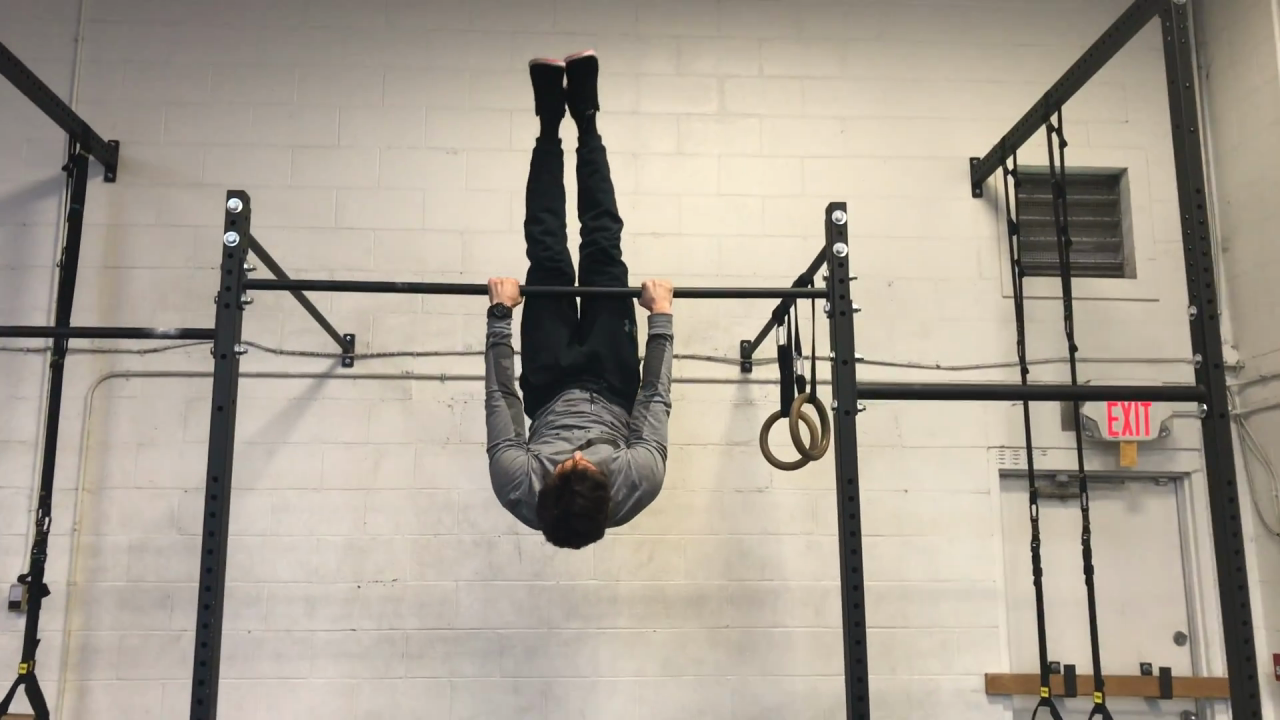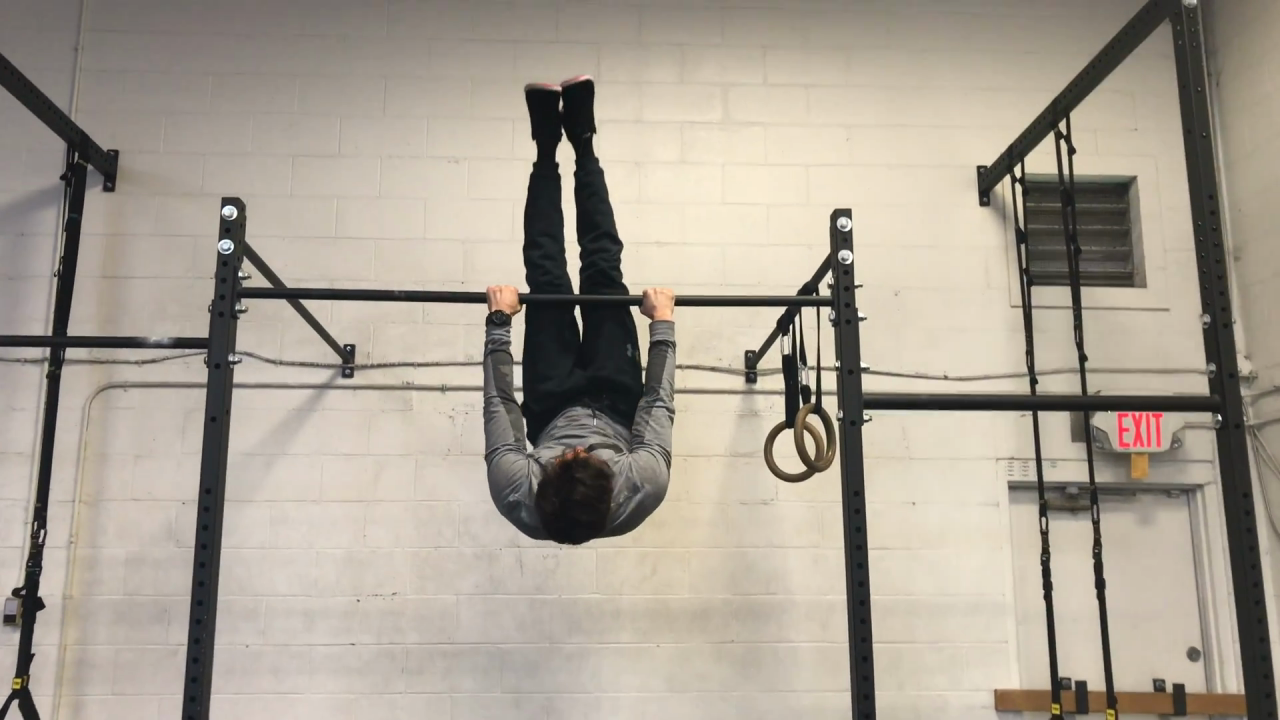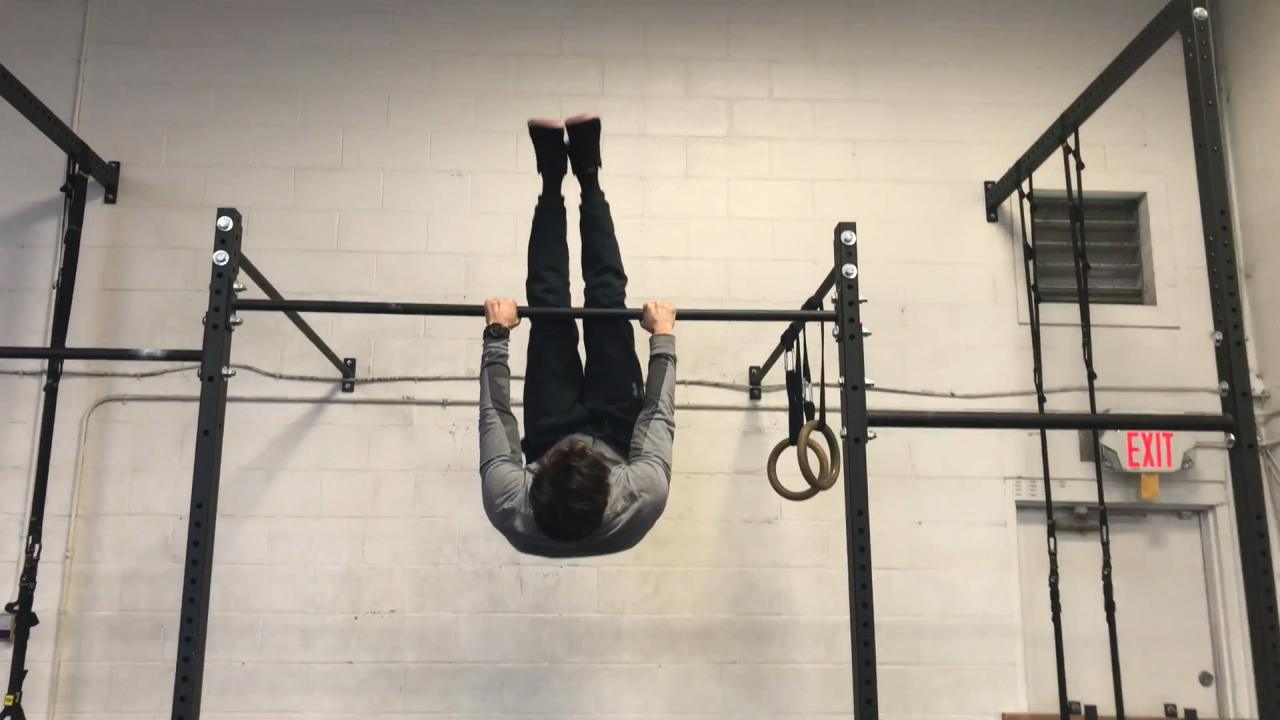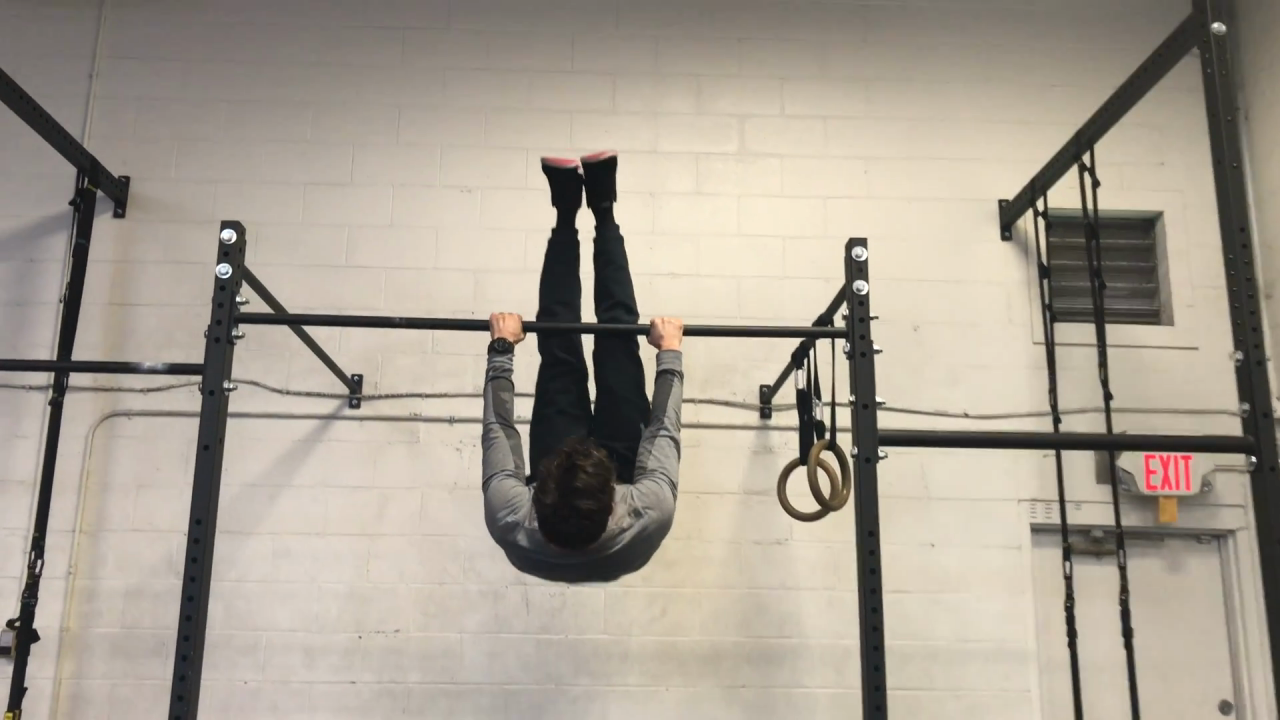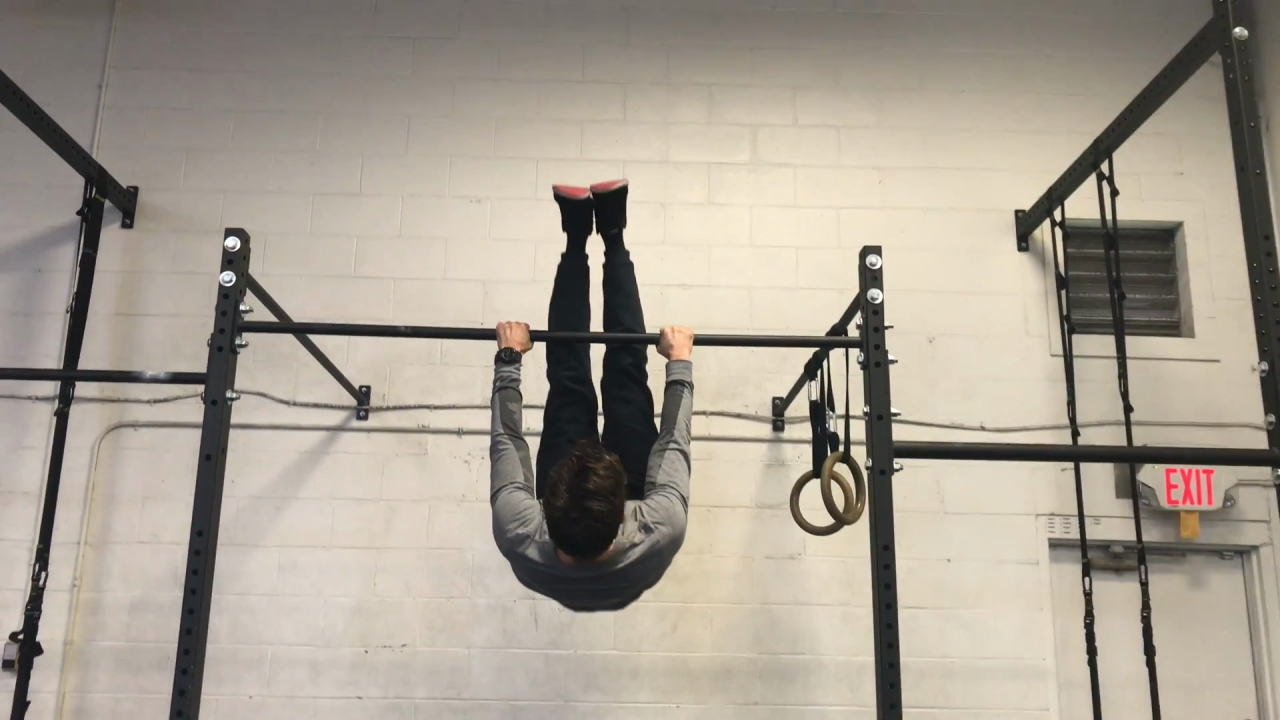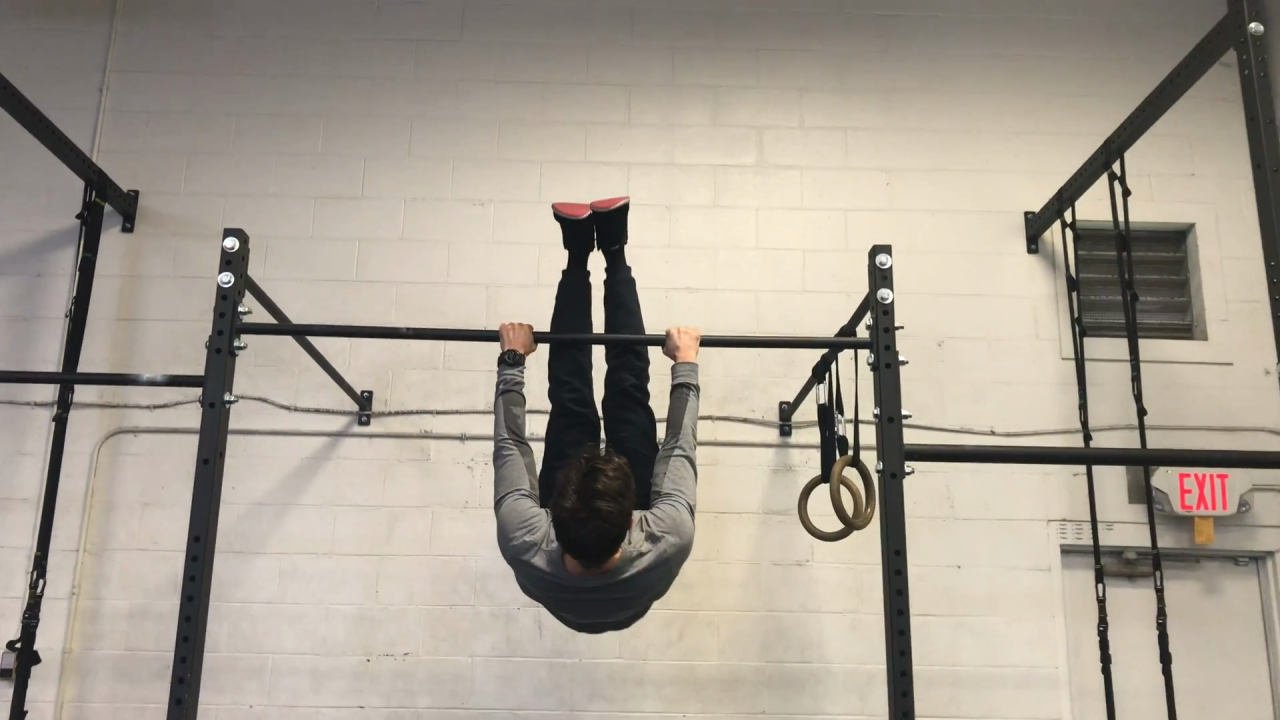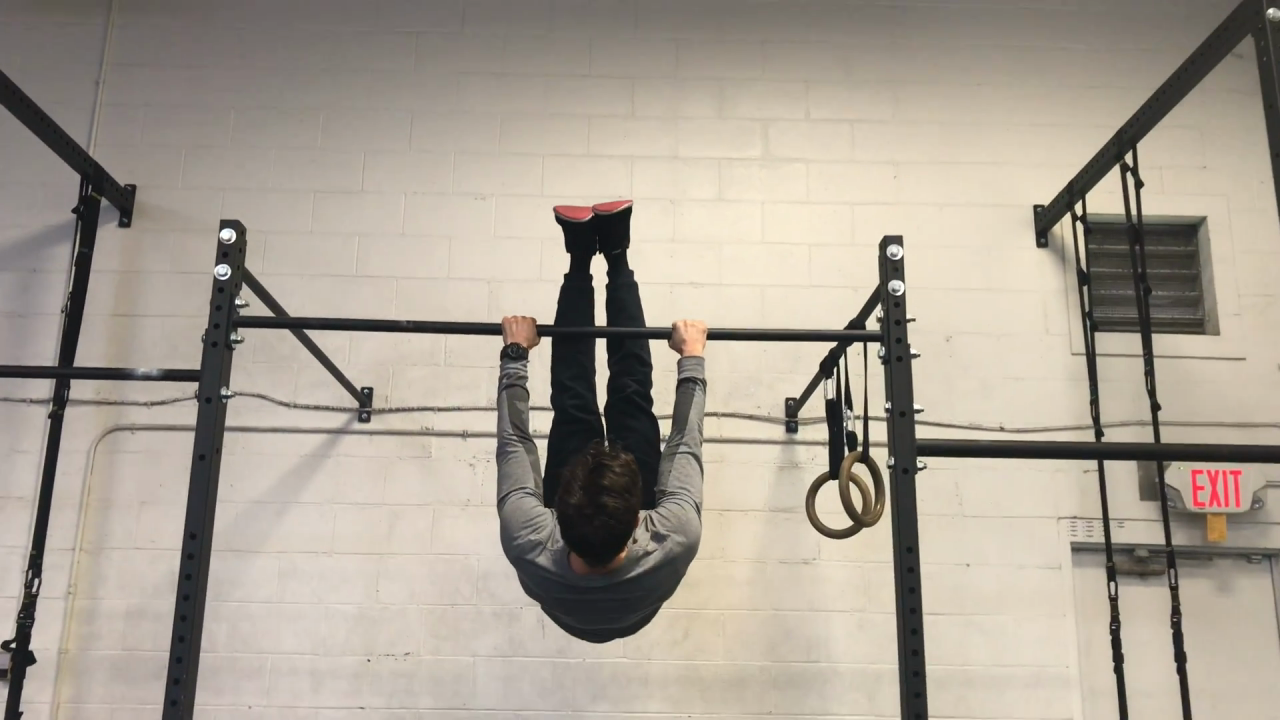
dt=0.2s
person 1, frame 1
left shoulder: (519, 493)
right shoulder: (638, 488)
left elbow: (500, 396)
right elbow: (656, 397)
left wrist: (500, 314)
right wrist: (661, 318)
left hip: (551, 393)
right hip: (610, 393)
left knee: (548, 265)
right knee: (603, 261)
left ankle: (552, 124)
right ankle: (585, 121)
person 1, frame 2
left shoulder: (516, 500)
right shoulder: (640, 495)
left elbow: (498, 402)
right elbow: (658, 402)
left wrist: (498, 322)
right wrist: (663, 325)
left hip: (551, 414)
right hip: (614, 411)
left knee: (547, 287)
right knee: (604, 281)
left ankle: (548, 147)
right ankle: (581, 143)
person 1, frame 3
left shoulder: (512, 516)
right shoulder: (639, 508)
left elbow: (494, 414)
right elbow: (658, 416)
left wrist: (496, 336)
right wrist: (662, 340)
left hip: (546, 435)
right hip: (613, 437)
left knee: (551, 321)
right knee: (608, 313)
left ankle: (552, 181)
right ankle: (587, 177)
person 1, frame 4
left shoulder: (515, 532)
right shoulder: (644, 526)
left elbow: (498, 429)
right elbow: (664, 432)
left wrist: (501, 350)
right wrist: (670, 355)
right hip: (620, 465)
left knee: (559, 356)
right knee: (618, 349)
left ankle: (567, 214)
right ankle: (602, 210)
person 1, frame 5
left shoulder: (522, 542)
right shoulder: (655, 541)
left elbow: (506, 439)
right elbow: (674, 443)
left wrist: (508, 358)
right wrist: (679, 365)
left knee: (568, 384)
right knee: (626, 376)
left ankle: (577, 239)
right ankle: (612, 237)
person 1, frame 6
left shoulder: (527, 550)
right shoulder: (665, 547)
left elbow: (510, 445)
right elbow: (679, 447)
left wrist: (512, 361)
right wrist: (685, 367)
left knee: (570, 404)
right knee: (629, 396)
left ankle: (578, 255)
right ankle: (613, 254)
person 1, frame 7
left shoulder: (531, 548)
right shoulder: (670, 548)
left elbow: (514, 441)
right elbow: (685, 444)
left wrist: (515, 355)
right wrist: (691, 360)
left knee: (572, 409)
right knee: (632, 401)
left ankle: (581, 259)
right ankle: (615, 257)
